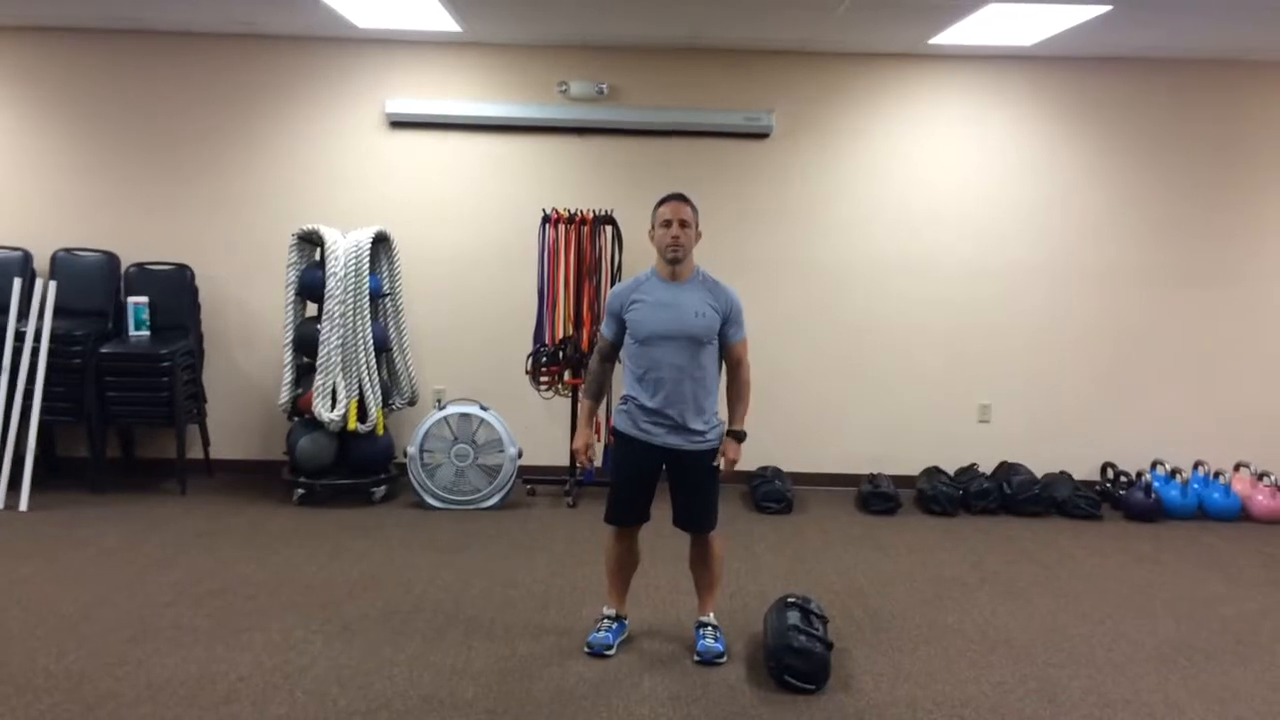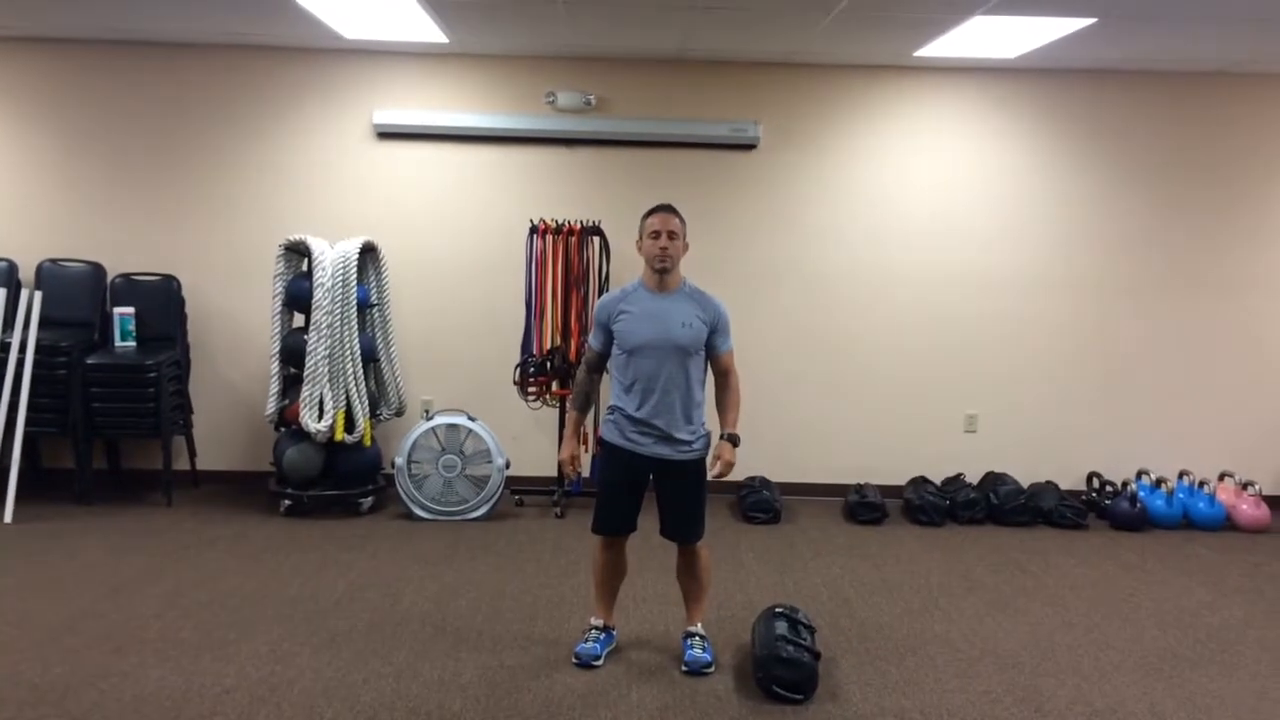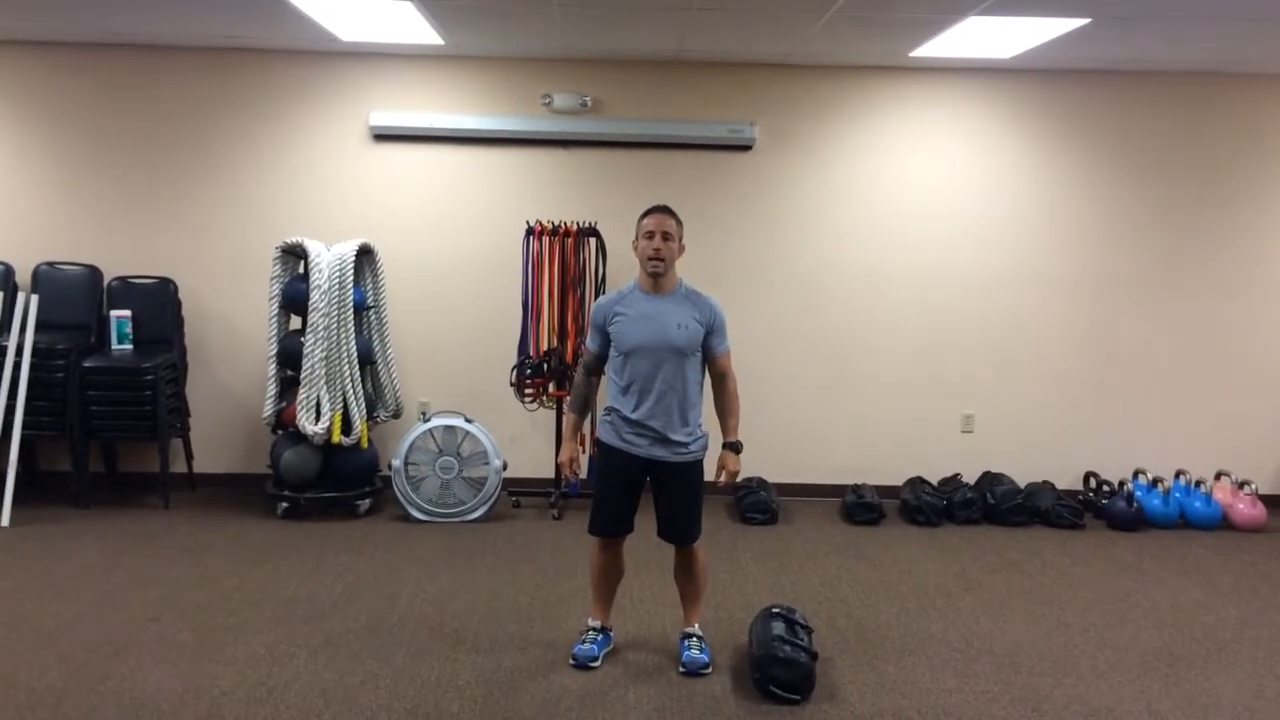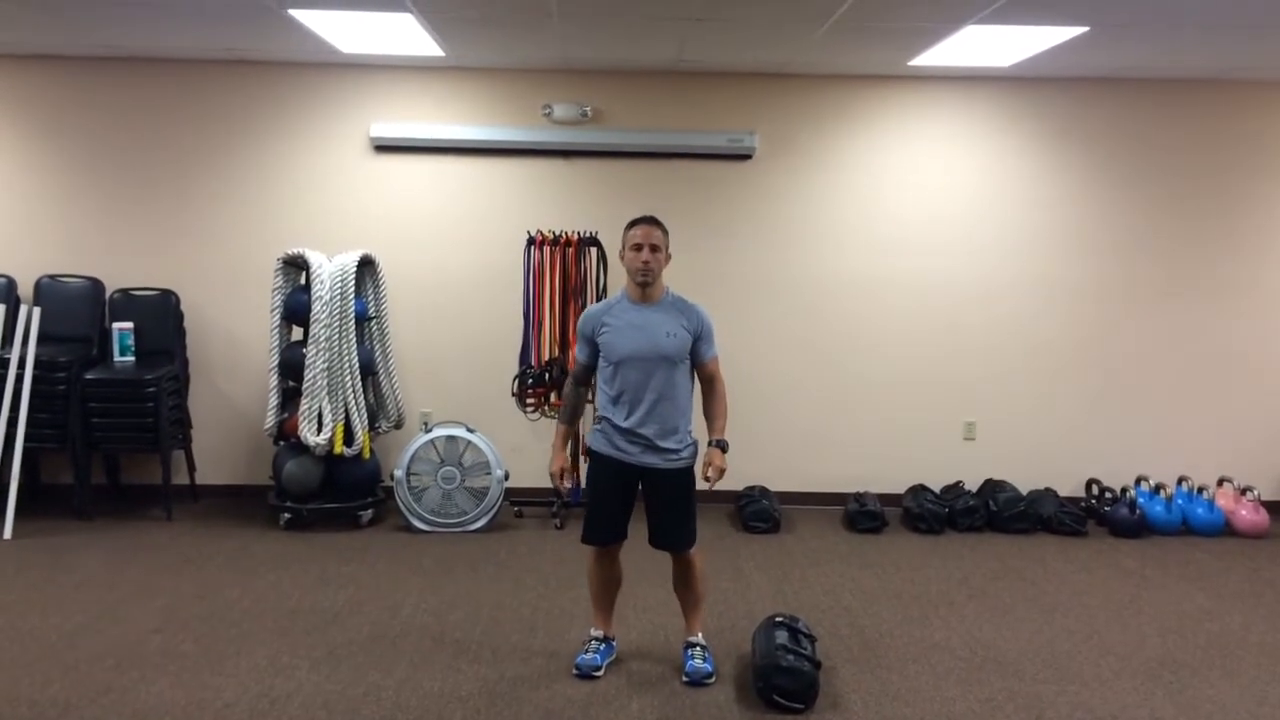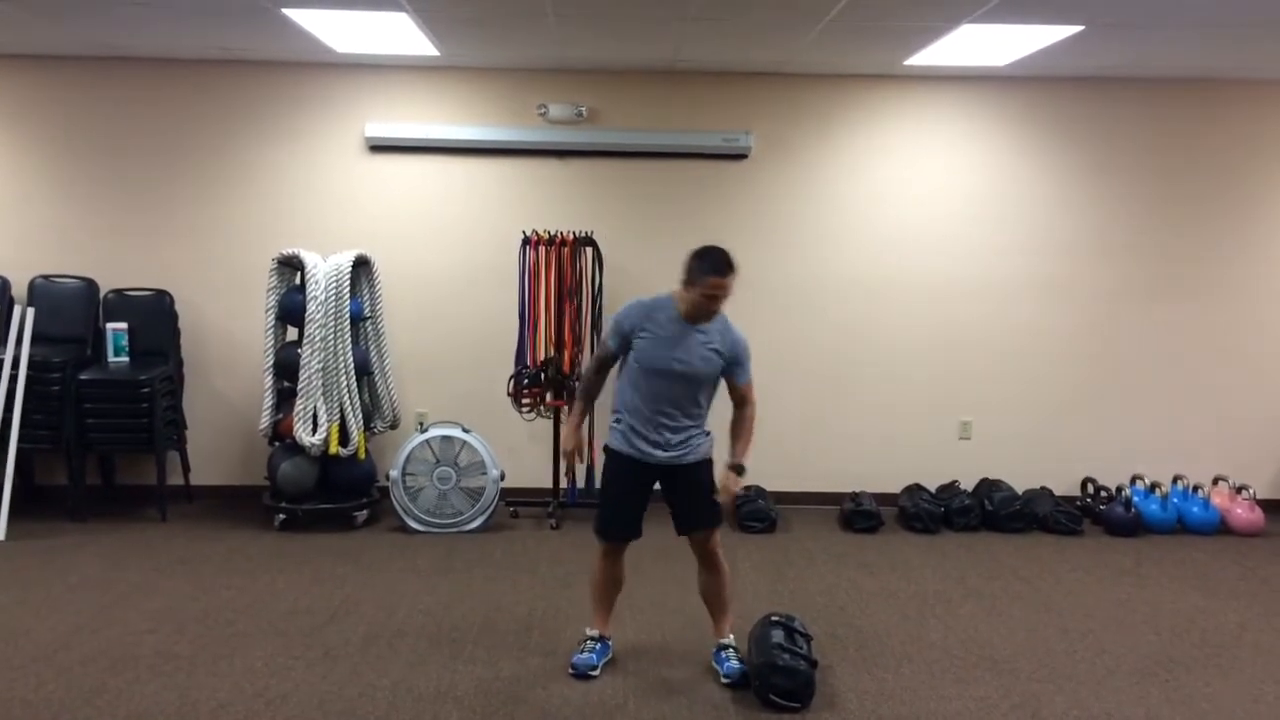
dt=1s
person 1, frame 1
left shoulder: (721, 299)
right shoulder: (626, 296)
left elbow: (738, 367)
right elbow: (602, 360)
left wrist: (734, 433)
right wrist: (584, 424)
left hip: (698, 438)
right hip: (635, 433)
left knee: (702, 532)
right knee: (624, 526)
left ankle: (707, 620)
right ankle: (615, 615)
person 1, frame 2
left shoulder: (708, 310)
right shoulder: (613, 305)
left elbow: (726, 376)
right elbow: (589, 371)
left wrist: (728, 436)
right wrist: (571, 433)
left hip: (685, 448)
right hip: (622, 442)
left knee: (690, 542)
right knee: (610, 536)
left ankle: (695, 631)
right ankle: (602, 626)
person 1, frame 3
left shoulder: (704, 311)
right shoulder: (609, 308)
left elbow: (723, 379)
right elbow: (588, 374)
left wrist: (731, 445)
right wrist: (569, 436)
left hip: (682, 450)
right hip: (618, 444)
left knee: (686, 544)
right knee: (607, 539)
left ankle: (692, 631)
right ankle: (599, 627)
person 1, frame 4
left shoulder: (691, 318)
right shoulder: (596, 319)
left elbow: (712, 383)
right elbow: (577, 383)
left wrist: (717, 443)
right wrist: (560, 445)
left hip: (673, 457)
right hip: (610, 453)
left knee: (682, 551)
right knee: (604, 547)
left ankle: (695, 640)
right ankle: (602, 636)
person 1, frame 5
left shoulder: (730, 342)
right shoulder: (637, 317)
left elbow: (745, 406)
right elbow: (598, 368)
left wrist: (735, 466)
right wrist: (575, 424)
left hip: (690, 455)
right hip: (628, 449)
left knee: (708, 547)
right knee: (611, 545)
left ankle: (725, 642)
right ankle: (597, 636)
